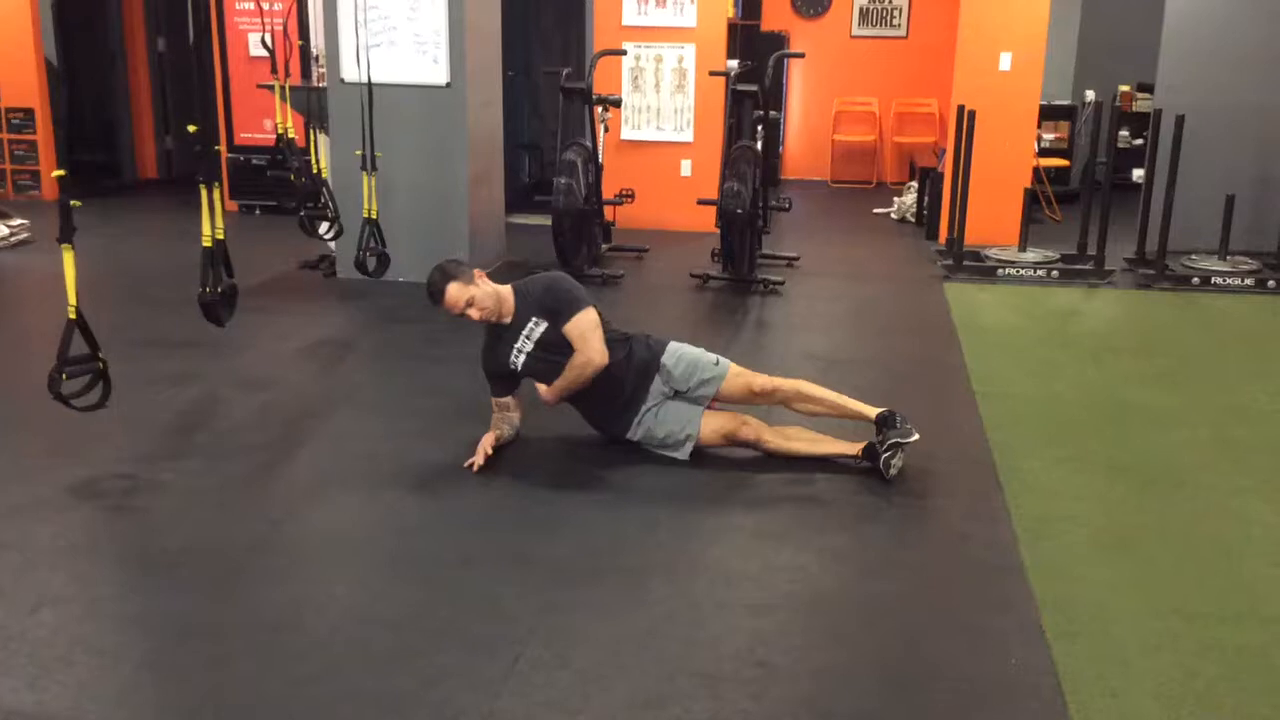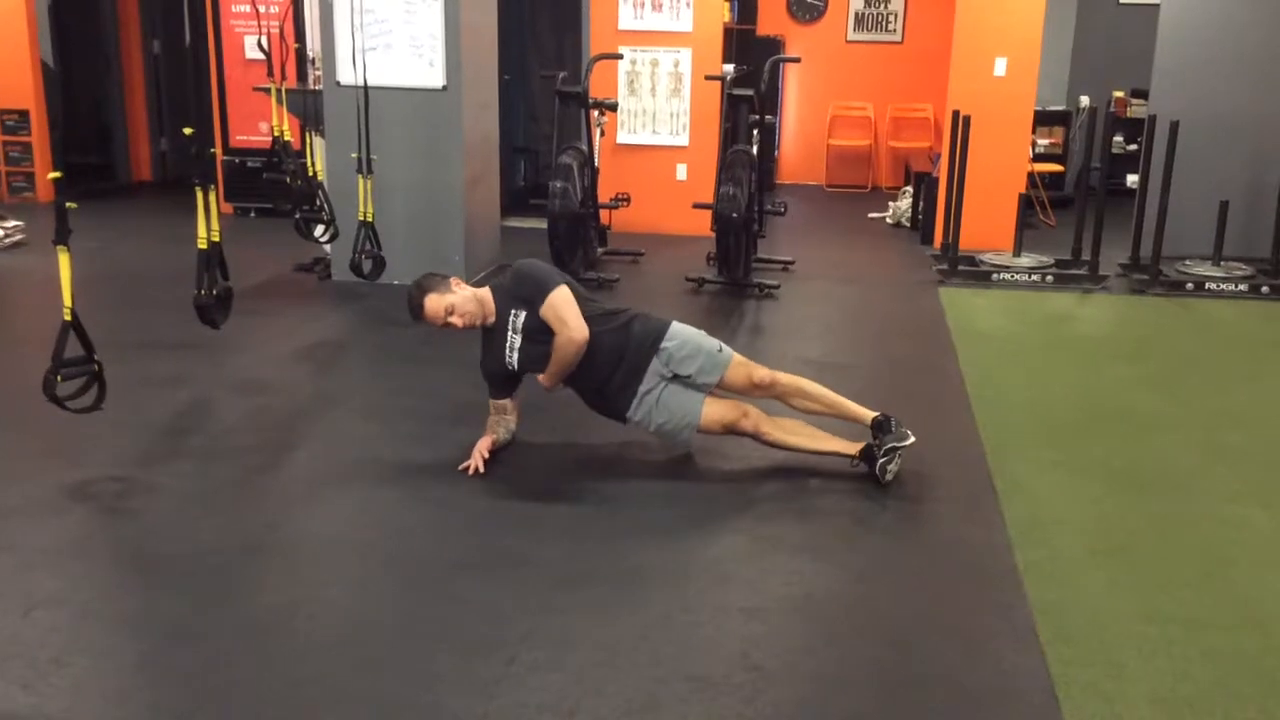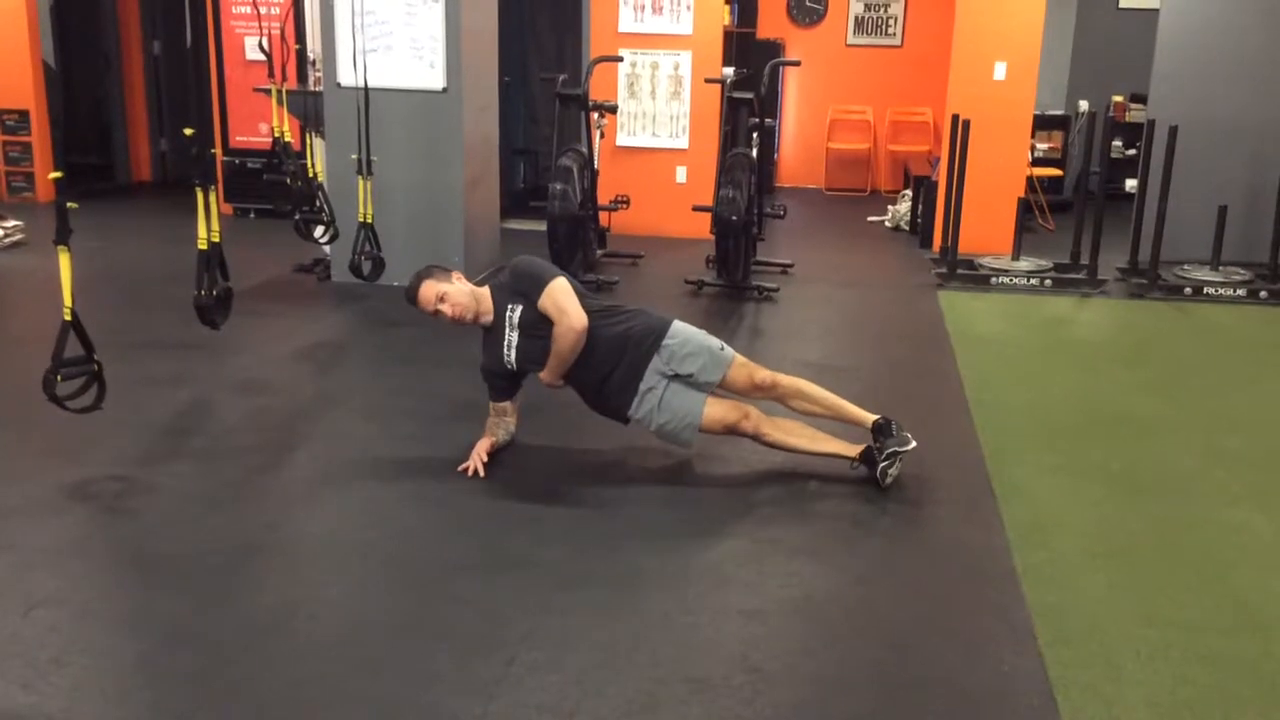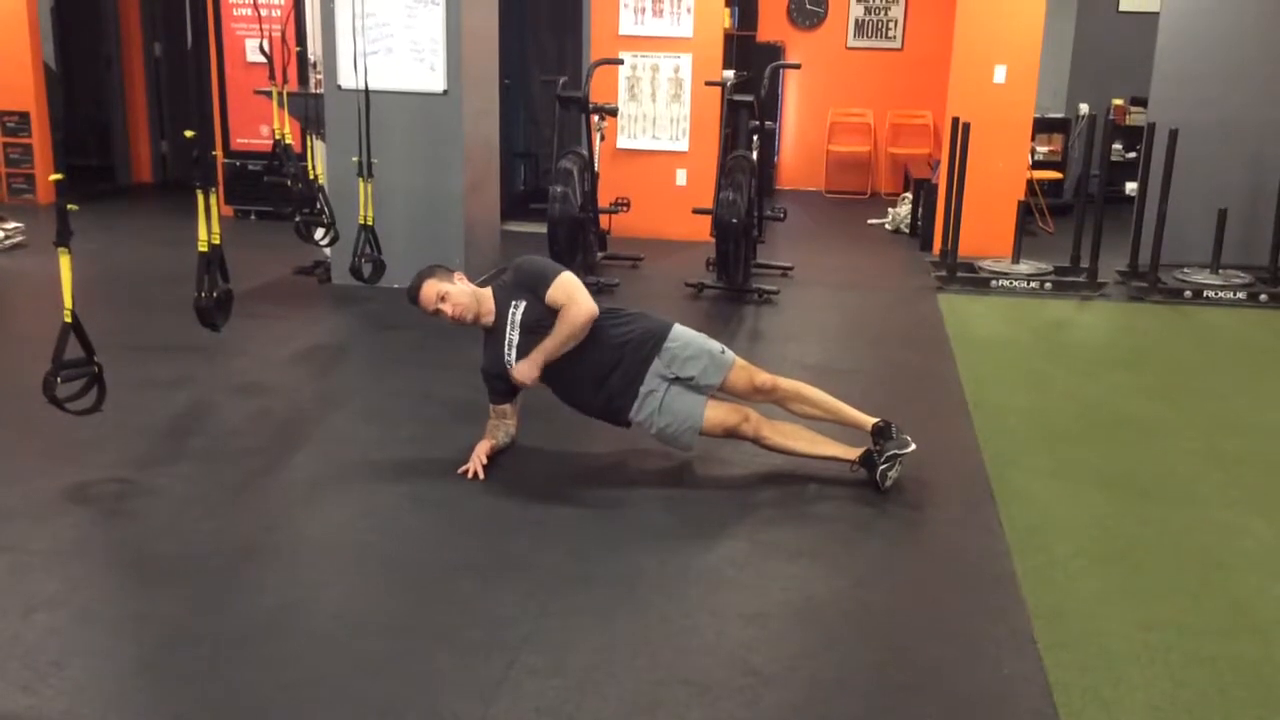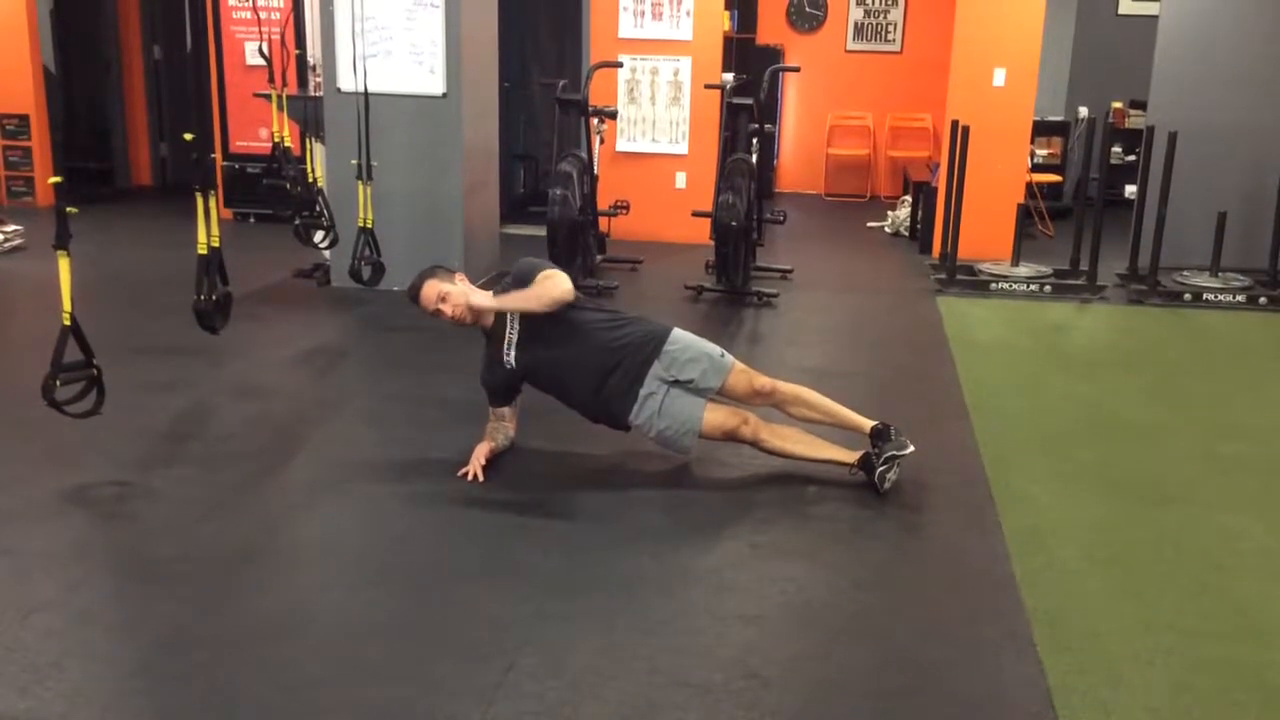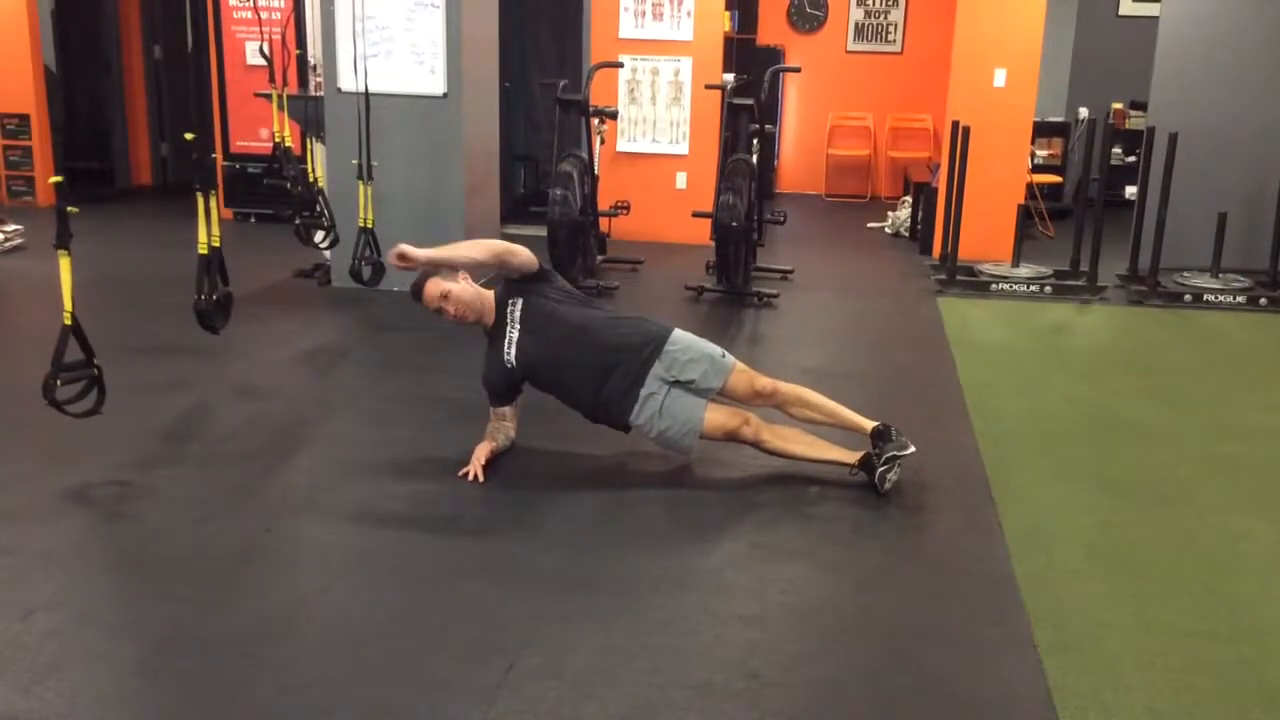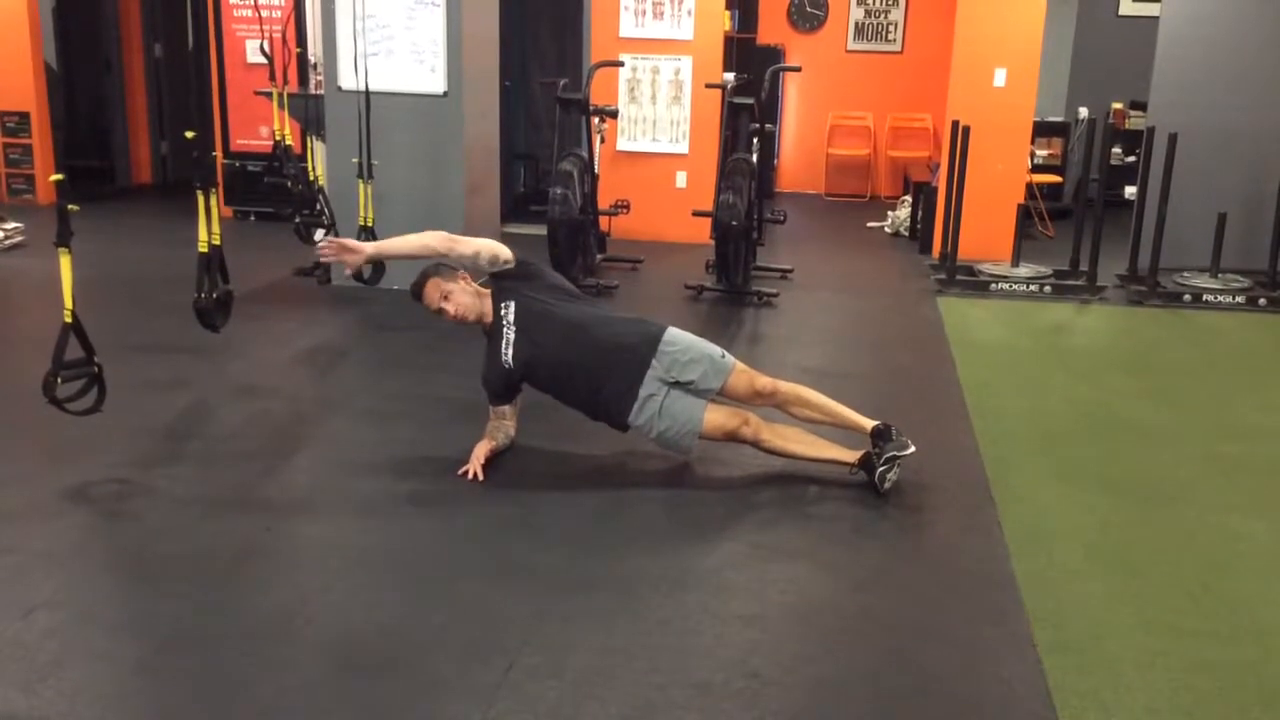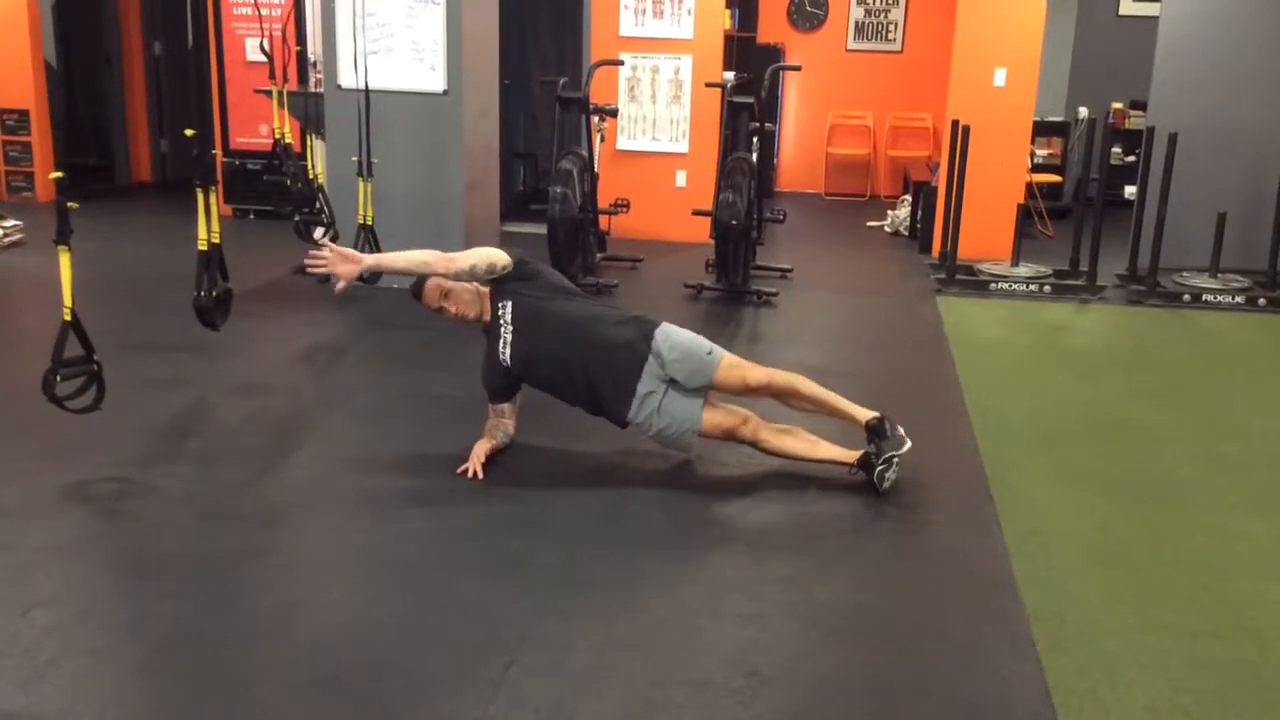
dt=0.5s
person 1, frame 1
left shoulder: (548, 288)
right shoulder: (497, 356)
left elbow: (595, 357)
right elbow: (508, 411)
left wrist: (554, 391)
right wrist: (493, 435)
left hip: (655, 364)
right hip: (632, 417)
left knee: (761, 387)
right knee: (746, 432)
left ankle: (880, 417)
right ankle: (865, 451)
person 1, frame 2
left shoulder: (523, 278)
right shoulder: (494, 357)
left elbow: (576, 335)
right elbow: (504, 415)
left wrist: (550, 378)
right wrist: (489, 440)
left hip: (654, 344)
right hip: (636, 397)
left knee: (761, 381)
right knee: (743, 420)
left ankle: (876, 421)
right ankle: (863, 452)
person 1, frame 3
left shoulder: (520, 275)
right shoulder: (494, 358)
left elbow: (575, 322)
right elbow: (504, 416)
left wrist: (552, 373)
right wrist: (487, 442)
left hip: (654, 342)
right hip: (637, 395)
left knee: (762, 382)
right knee: (745, 421)
left ankle: (878, 426)
right ankle: (864, 454)
person 1, frame 4
left shoulder: (523, 274)
right shoulder: (494, 360)
left elbow: (584, 309)
right elbow: (505, 419)
left wrist: (536, 363)
right wrist: (486, 444)
left hip: (654, 346)
right hip: (638, 397)
left knee: (763, 385)
right knee: (745, 423)
left ankle: (877, 429)
right ankle: (864, 457)
person 1, frame 5
left shoulder: (521, 274)
right shoulder: (496, 364)
left elbow: (562, 289)
right elbow: (504, 423)
left wrist: (491, 302)
right wrist: (485, 446)
left hip: (653, 349)
right hip: (636, 400)
left knee: (762, 389)
right knee: (744, 427)
left ankle: (877, 432)
right ankle: (862, 461)
person 1, frame 6
left shoulder: (521, 285)
right shoulder: (498, 363)
left elbow: (501, 251)
right elbow: (503, 426)
left wrist: (425, 256)
right wrist: (485, 447)
left hip: (655, 349)
right hip: (639, 402)
left knee: (763, 391)
right knee: (746, 428)
left ankle: (877, 432)
right ankle: (863, 463)
person 1, frame 7
left shoulder: (513, 277)
right shoulder: (497, 363)
left elbow: (447, 244)
right elbow: (505, 424)
left wrist: (370, 249)
right wrist: (485, 446)
left hip: (655, 349)
right hip: (637, 402)
left knee: (763, 390)
right knee: (745, 427)
left ankle: (877, 433)
right ankle: (863, 460)
person 1, frame 8
left shoulder: (512, 277)
right shoulder: (498, 360)
left elbow: (444, 262)
right elbow: (503, 421)
left wrist: (367, 261)
right wrist: (486, 443)
left hip: (650, 345)
right hip: (638, 400)
left knee: (755, 381)
right knee: (743, 427)
left ankle: (870, 422)
right ankle: (862, 460)
